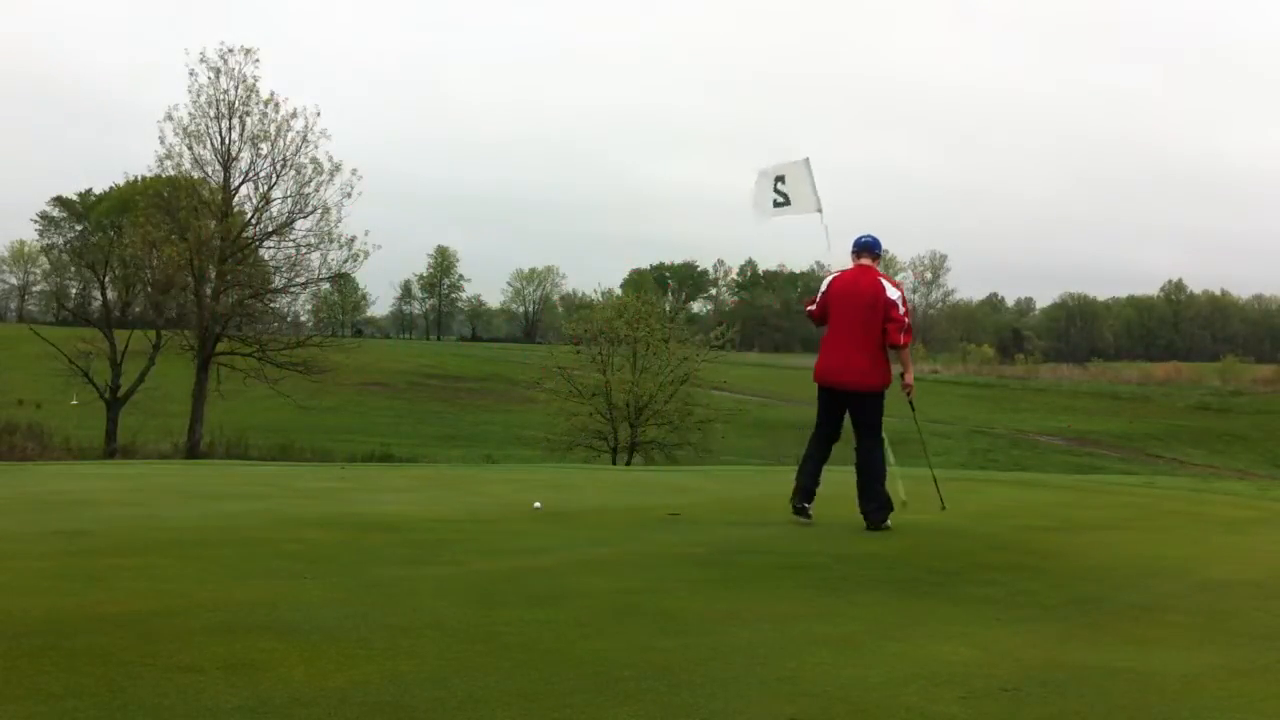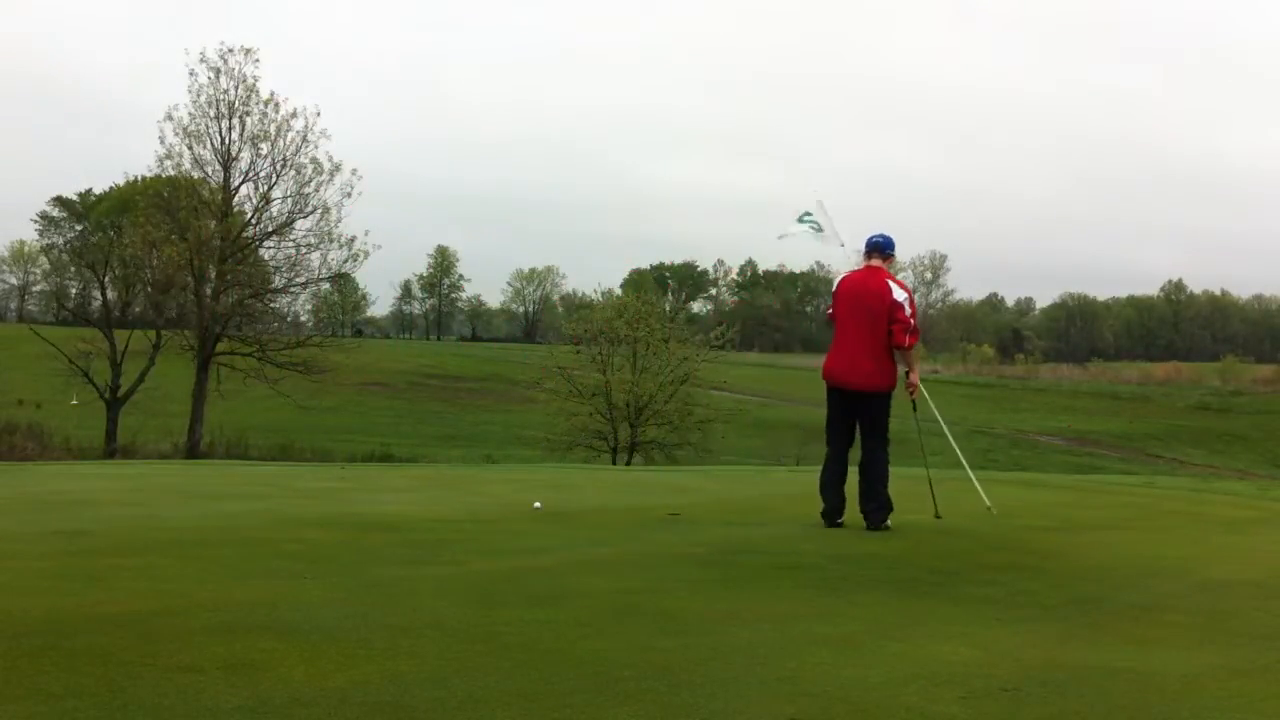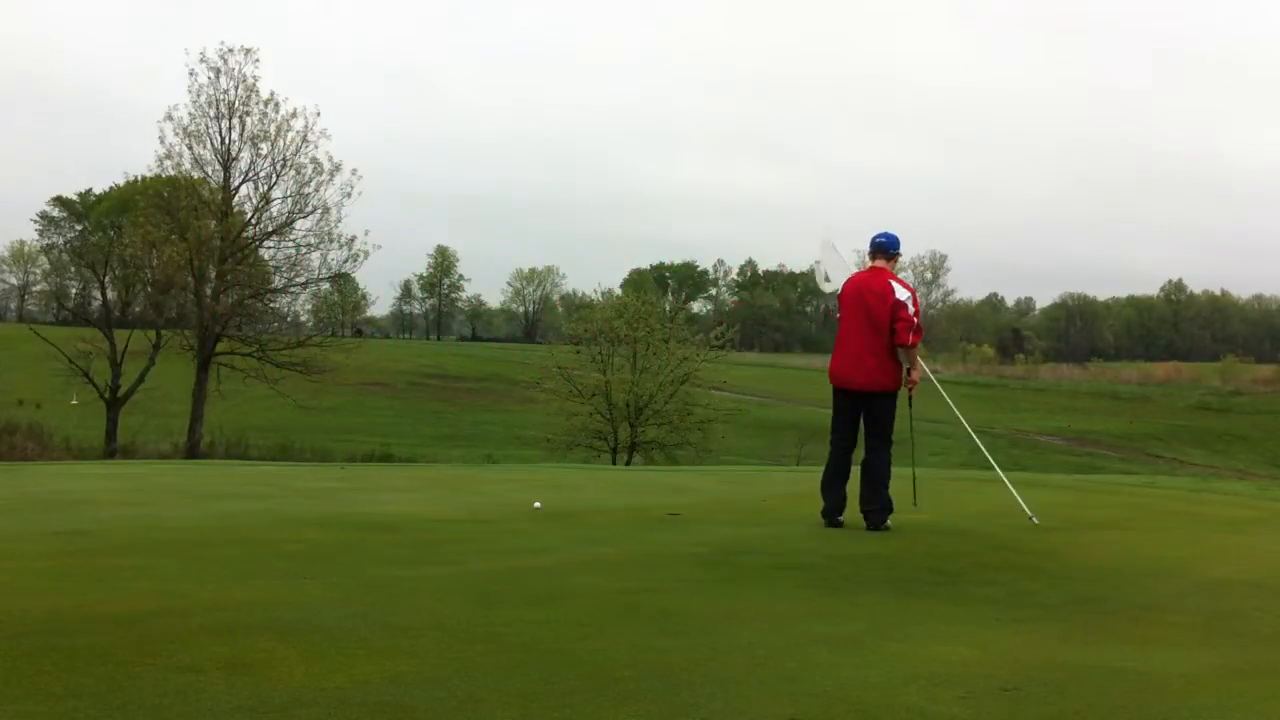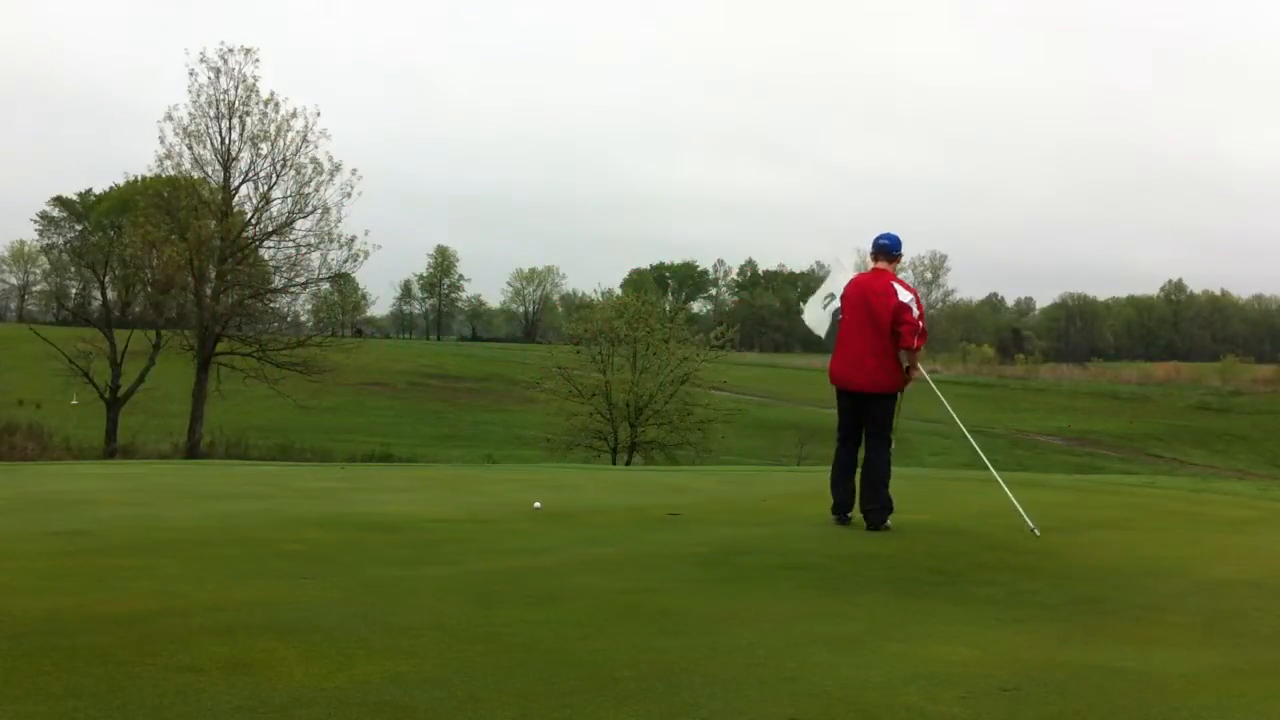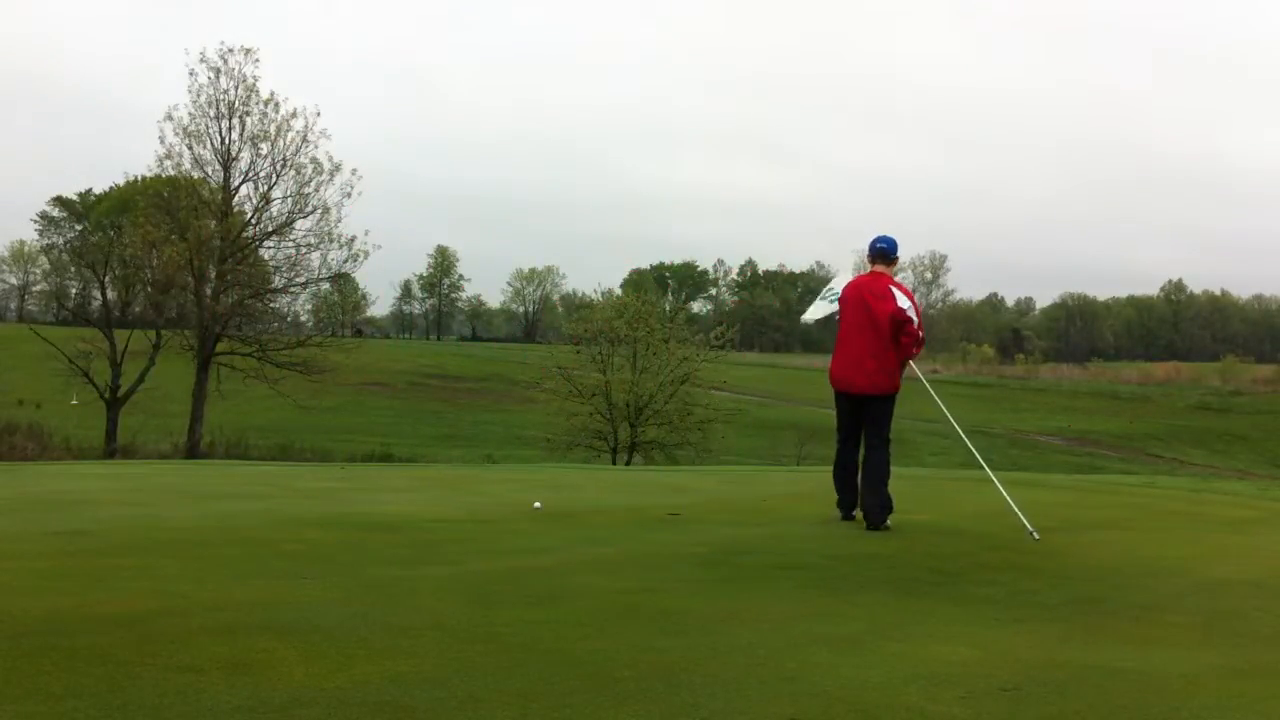
dt=0.2s
person 1, frame 1
left shoulder: (833, 281)
right shoulder: (889, 288)
left elbow: (815, 315)
right elbow: (898, 335)
right wrist: (908, 371)
left hip: (831, 374)
right hip: (869, 378)
left knee: (822, 436)
right knee: (870, 445)
left ankle: (803, 497)
right ankle: (876, 515)
person 1, frame 2
left shoulder: (843, 282)
right shoulder: (897, 290)
right elbow: (904, 338)
right wrist: (913, 371)
left hip: (839, 375)
right hip: (876, 378)
left knee: (837, 444)
right knee: (875, 446)
left ankle: (832, 512)
right ankle: (875, 515)
person 1, frame 3
left shoulder: (849, 284)
right shoulder: (900, 290)
right elbow: (907, 337)
right wrist: (913, 368)
left hip: (844, 376)
right hip: (881, 379)
left knee: (841, 444)
right knee: (877, 447)
left ankle: (832, 511)
right ankle: (875, 515)
person 1, frame 4
left shoulder: (851, 285)
right shoulder: (903, 293)
right elbow: (911, 339)
right wrist: (912, 368)
left hip: (846, 376)
right hip: (881, 380)
left knee: (847, 442)
right knee: (877, 447)
left ankle: (842, 508)
right ankle: (875, 514)
person 1, frame 5
left shoulder: (849, 288)
right shoulder: (901, 297)
right elbow: (911, 345)
right wrist: (900, 365)
left hip: (845, 378)
right hip: (880, 381)
left knee: (847, 443)
right knee: (876, 447)
left ankle: (847, 506)
right ankle: (875, 513)
